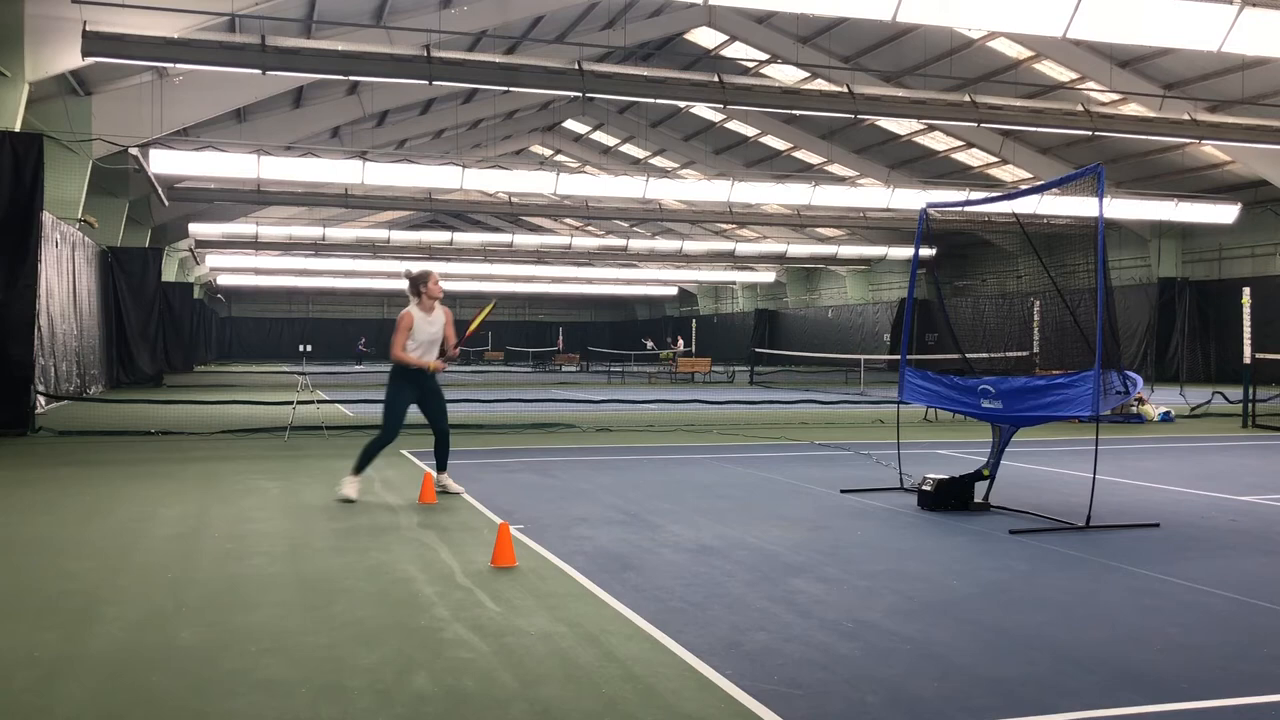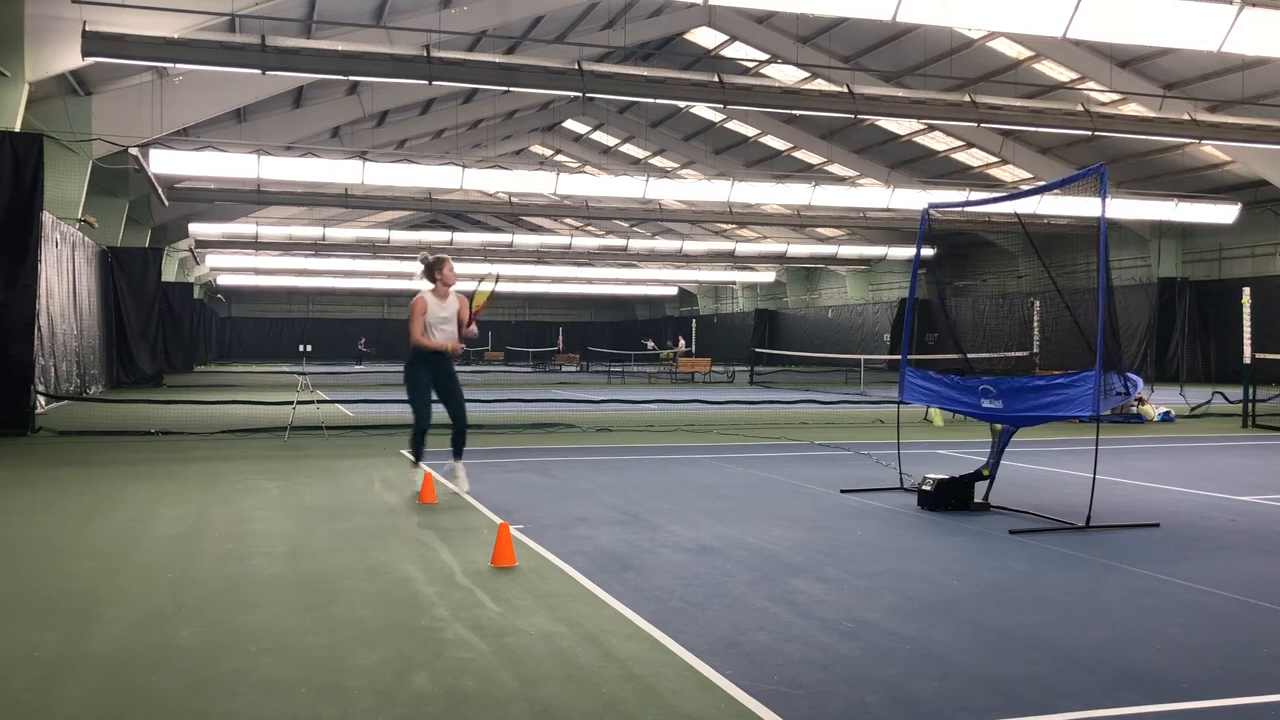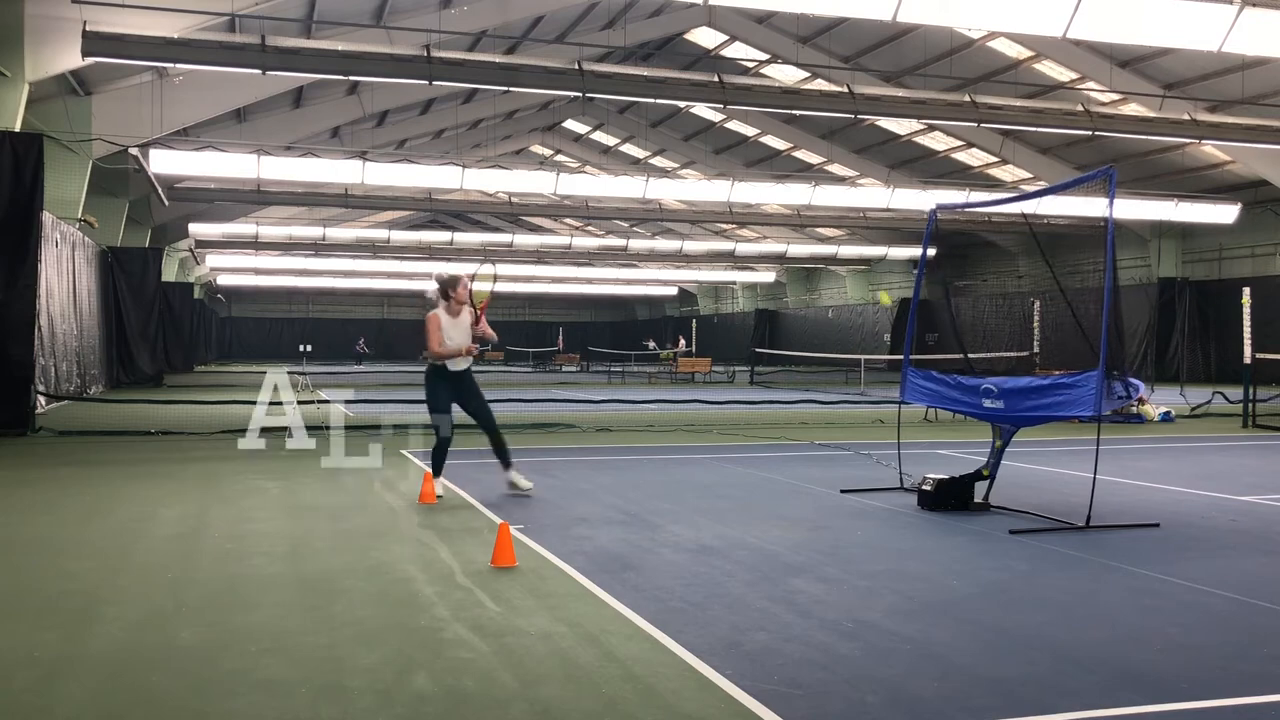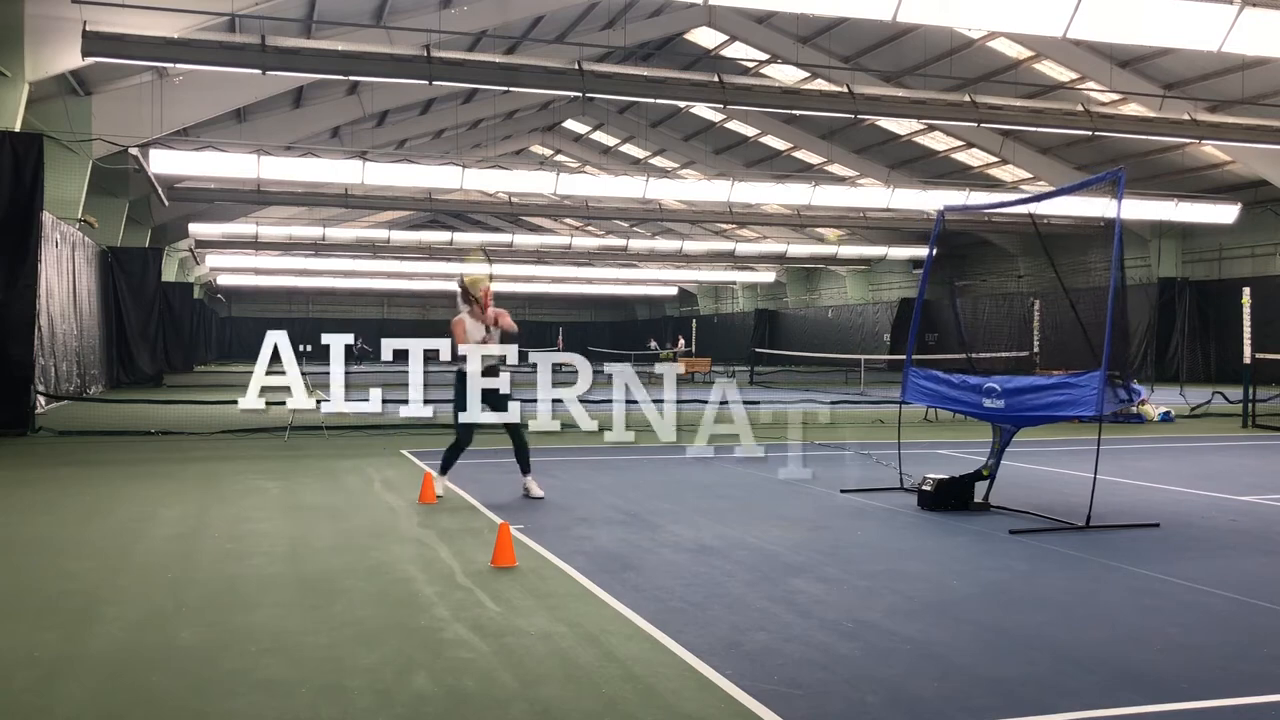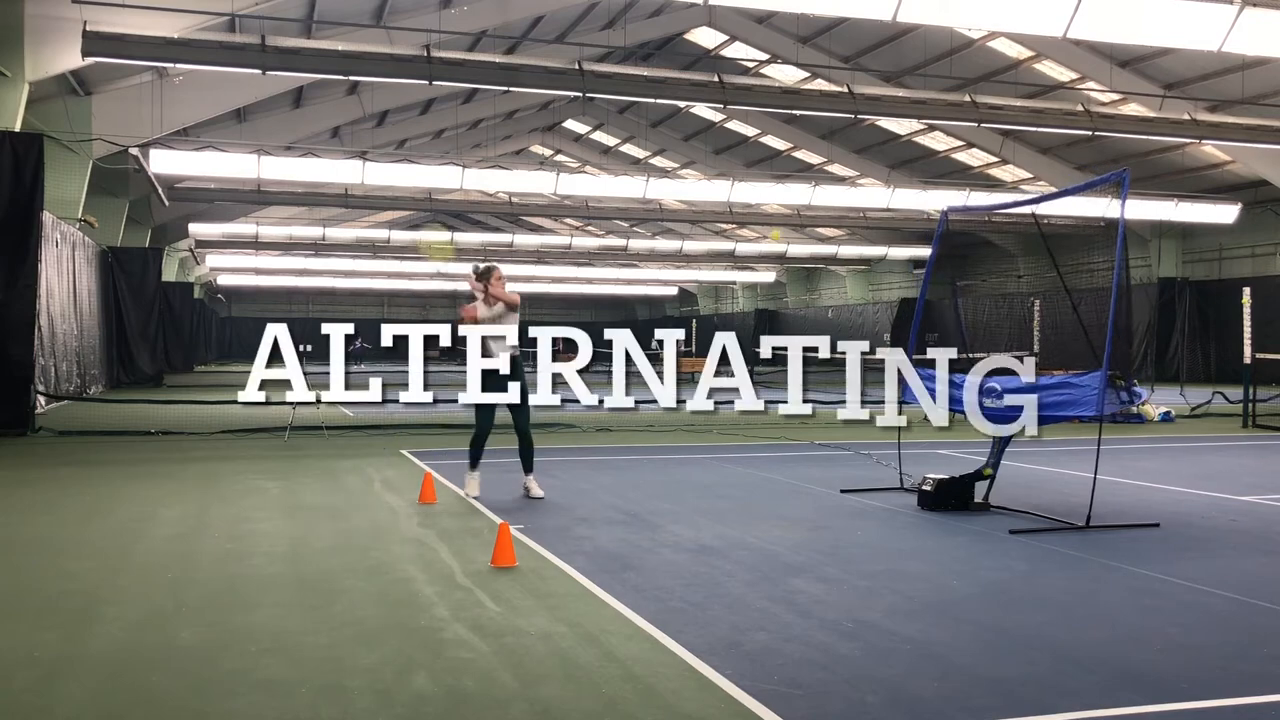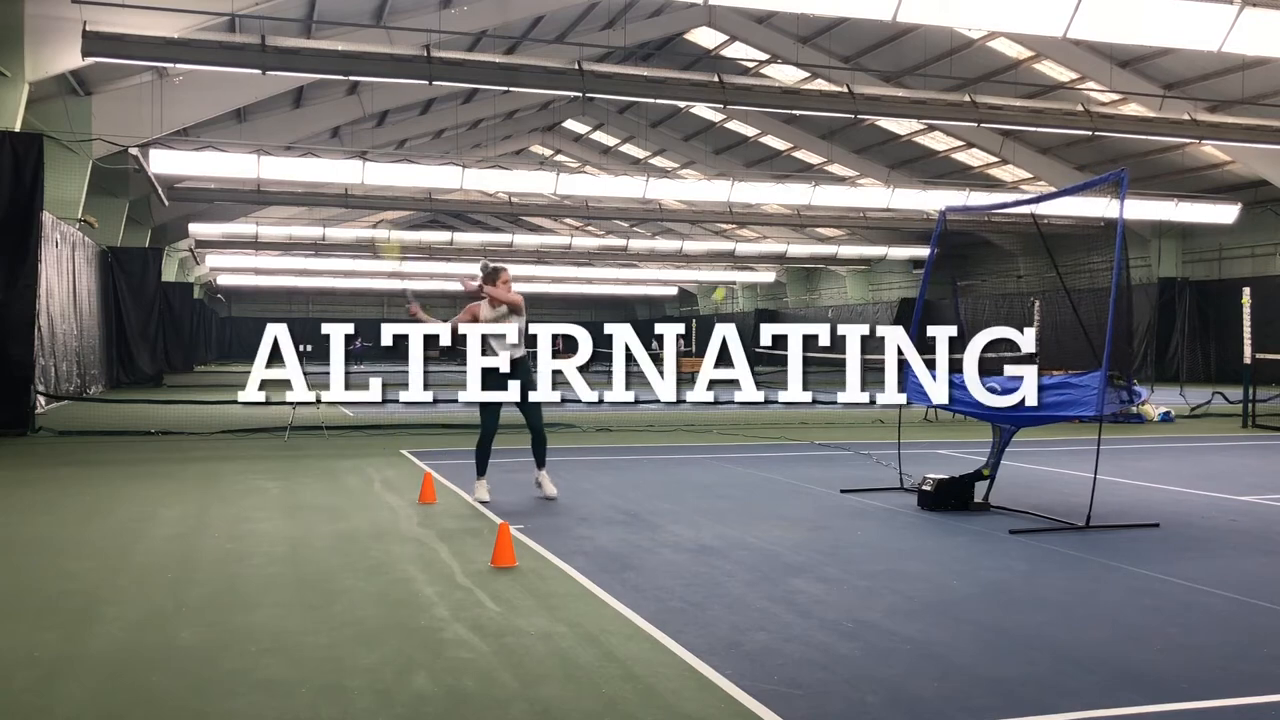
dt=0.2s
person 1, frame 1
left shoulder: (445, 314)
right shoulder: (408, 316)
left elbow: (450, 349)
right elbow: (397, 354)
left wrist: (451, 352)
right wrist: (427, 364)
left hip: (428, 379)
right hip: (404, 379)
left knee: (442, 431)
right knee: (388, 435)
left ankle: (442, 477)
right ankle: (352, 479)
person 1, frame 2
left shoulder: (459, 299)
right shoulder: (420, 301)
left elbow: (471, 331)
right elbow: (416, 339)
left wrist: (470, 330)
right wrist: (447, 346)
left hip: (444, 364)
right hip: (420, 364)
left knee: (460, 421)
right knee: (422, 423)
left ankle: (456, 465)
right ankle: (417, 470)
person 1, frame 3
left shoulder: (472, 314)
right shoulder: (434, 318)
left elbow: (492, 337)
right elbow: (434, 352)
left wrist: (484, 333)
right wrist: (462, 350)
left hip: (464, 378)
right hip: (438, 380)
left knee: (491, 427)
right knee: (444, 438)
left ankle: (512, 475)
right ankle: (436, 479)
person 1, frame 4
left shoulder: (499, 314)
right shoulder: (460, 322)
left elbow: (512, 329)
left wrist: (494, 318)
right wrist: (481, 343)
left hip: (493, 378)
right hip: (467, 381)
left knee: (516, 431)
right knee: (463, 439)
left ankle: (527, 480)
right ankle: (441, 479)
person 1, frame 5
left shoulder: (513, 301)
right shoulder: (473, 310)
left elbow: (510, 298)
left wrist: (487, 289)
right wrist: (468, 320)
left hip: (513, 368)
right hip: (487, 370)
left knee: (523, 428)
right knee: (483, 428)
left ankle: (529, 479)
right ankle: (472, 474)
person 1, frame 6
left shoulder: (516, 301)
right shoulder: (476, 309)
left elbow: (507, 299)
left wrist: (478, 287)
right wrist: (421, 316)
left hip: (520, 368)
right hip: (494, 372)
left knee: (536, 426)
right knee: (488, 431)
left ankle: (541, 475)
right ankle: (481, 482)
